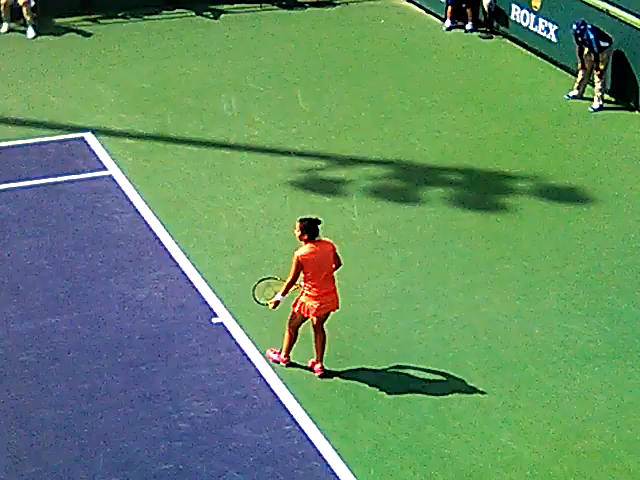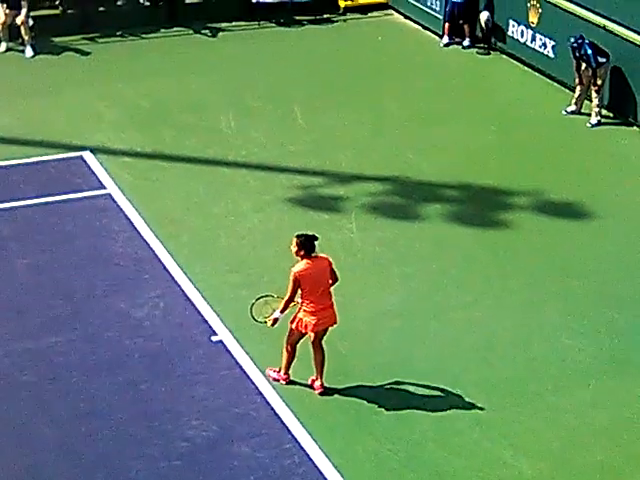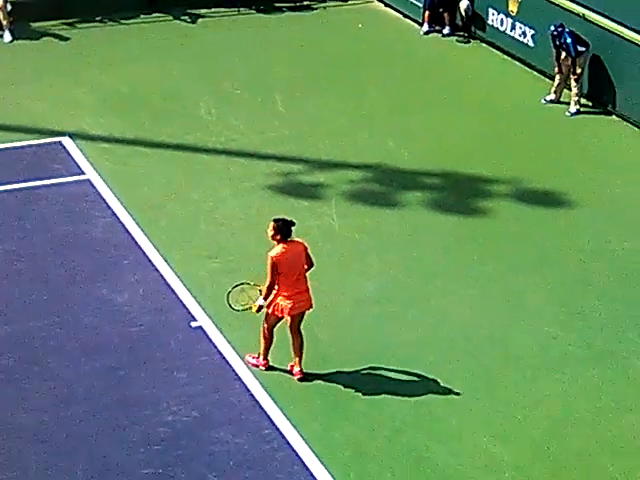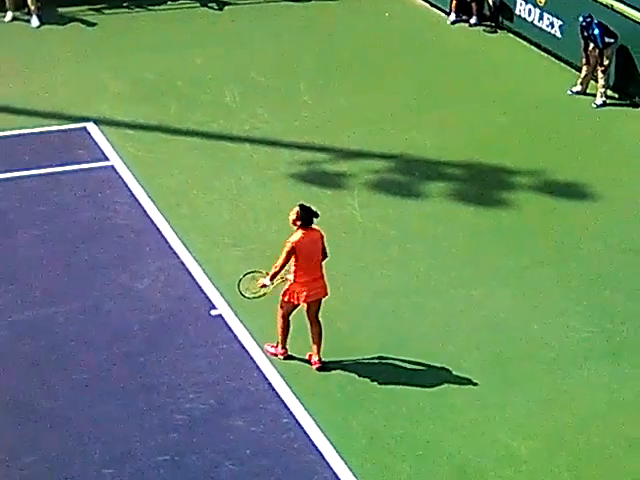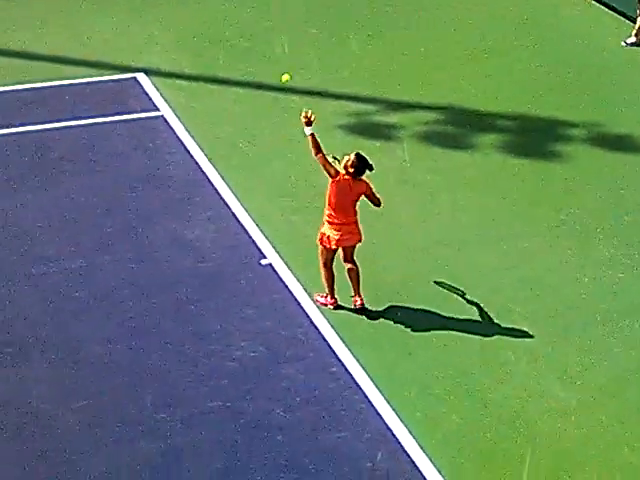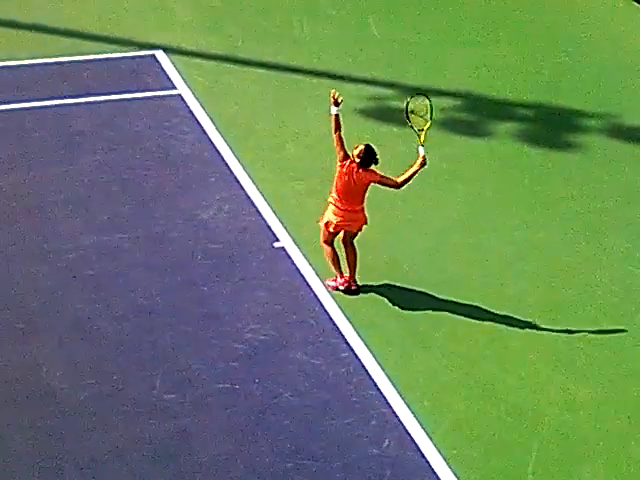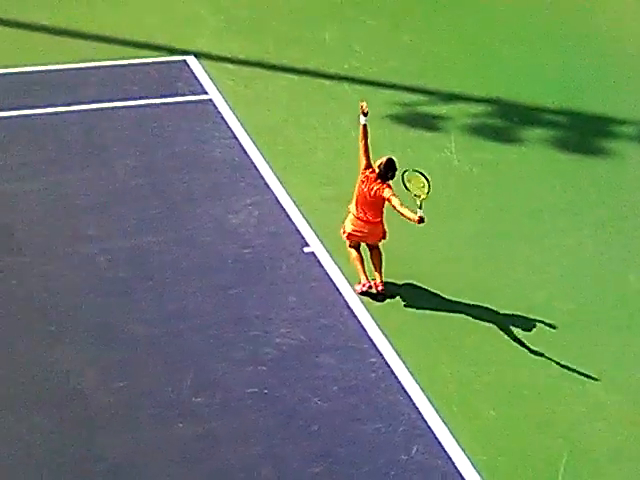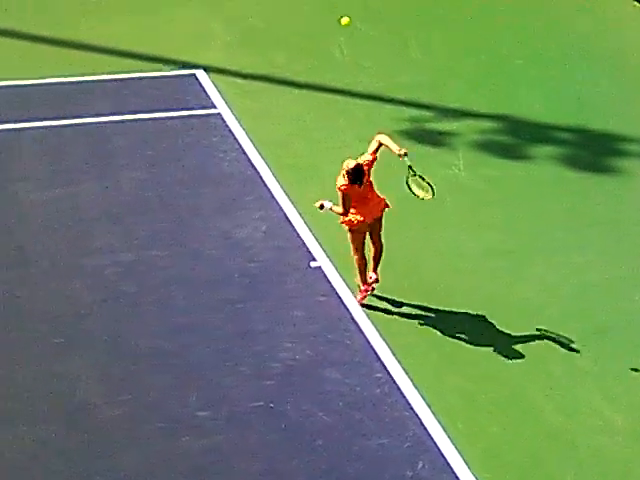
dt=0.3s
person 1, frame 1
left shoulder: (300, 254)
right shoulder: (329, 245)
left elbow: (291, 280)
right elbow: (338, 264)
left wrist: (279, 297)
left hip: (311, 299)
right hip: (330, 297)
left knee: (292, 326)
right knee: (318, 327)
left ankle: (283, 356)
right ankle: (318, 364)
person 1, frame 2
left shoulder: (297, 271)
right shoulder: (325, 260)
left elbow: (290, 297)
right elbow: (334, 280)
left wrist: (277, 314)
left hip: (309, 315)
right hip: (327, 312)
left knee: (290, 343)
right knee: (317, 344)
left ankle: (283, 374)
right ankle: (319, 382)
person 1, frame 3
left shoulder: (274, 255)
right shoulder: (300, 245)
left elbow: (271, 283)
right elbow: (310, 265)
left wrist: (261, 301)
left hip: (284, 299)
right hip: (302, 297)
left knee: (267, 327)
right knee: (295, 330)
left ankle: (262, 359)
right ankle: (298, 367)
person 1, frame 4
left shoulder: (294, 241)
right shoulder: (318, 233)
left elbow: (280, 265)
left wrist: (267, 280)
left hip: (300, 287)
right hip: (318, 284)
left knee: (283, 314)
right knee: (314, 319)
left ankle: (281, 348)
right ankle: (316, 356)
person 1, frame 5
left shoulder: (336, 178)
right shoulder: (362, 185)
left elbow: (318, 154)
right elbow: (377, 203)
left wrist: (308, 129)
right wrist: (366, 192)
left hip: (333, 232)
right hip: (352, 230)
left knee: (326, 264)
right knee: (349, 261)
left ankle: (331, 299)
right ankle: (358, 298)
person 1, frame 6
left shoulder: (344, 164)
right shoulder: (370, 175)
left elbow: (337, 134)
right elbow: (398, 183)
left wrist: (335, 109)
right wrist: (417, 166)
left hip: (337, 215)
right hip: (356, 217)
left knee: (326, 242)
right knee: (348, 243)
left ankle: (340, 279)
right ankle: (352, 280)
person 1, frame 7
left shoulder: (366, 173)
right shoulder: (386, 190)
left elbow: (364, 144)
right elbow: (400, 208)
left wrist: (363, 119)
right wrist: (415, 217)
left hip: (355, 225)
right hip: (374, 229)
left knee: (353, 247)
right knee: (374, 249)
left ankle: (365, 282)
right ankle: (378, 282)
person 1, frame 8
left shoulder: (344, 187)
right shoulder: (365, 163)
left elbow: (344, 211)
right elbow: (379, 138)
left wrist: (327, 205)
right wrist: (396, 148)
left hip: (359, 216)
right hip: (376, 208)
left knee: (358, 251)
right knee: (376, 240)
left ankle: (364, 289)
right ankle: (373, 275)
